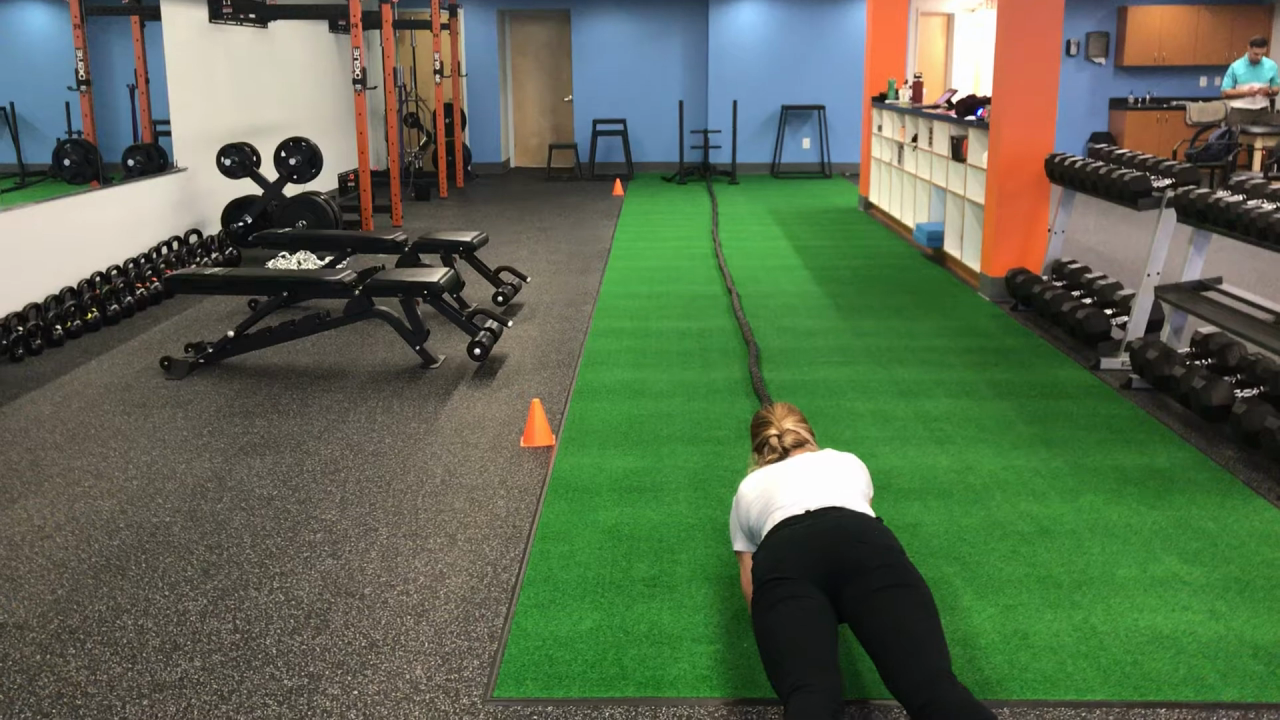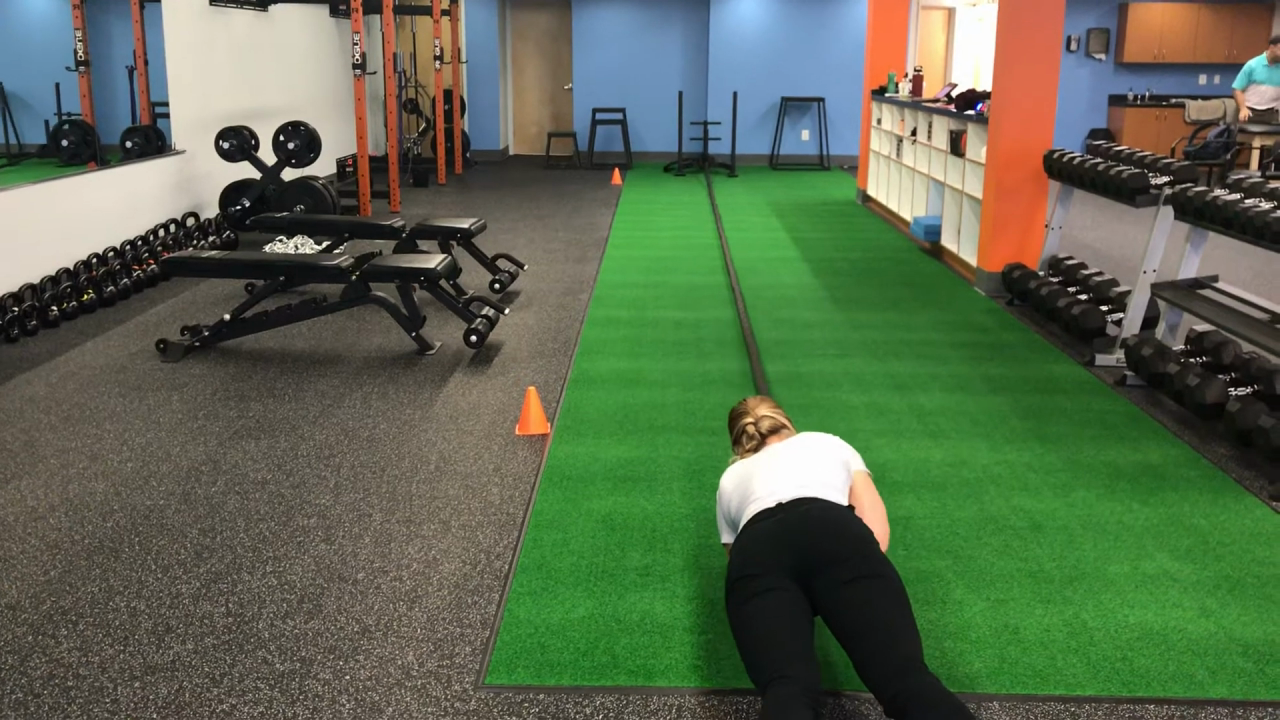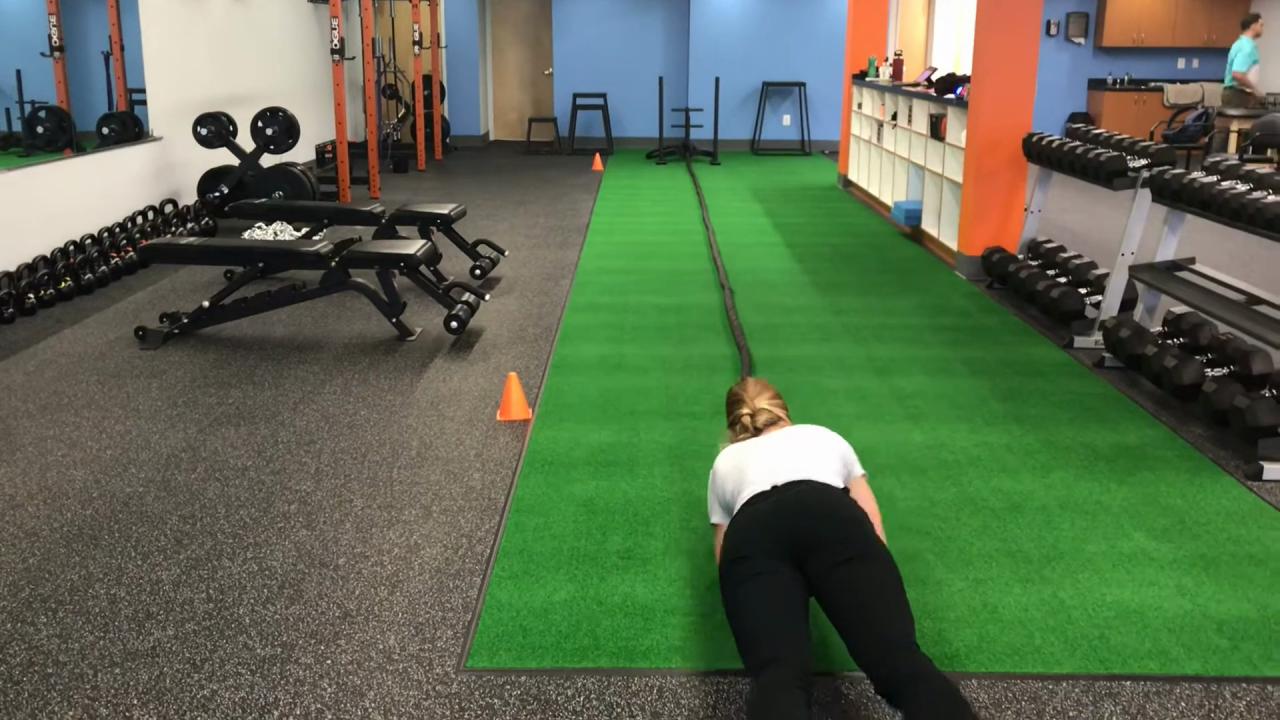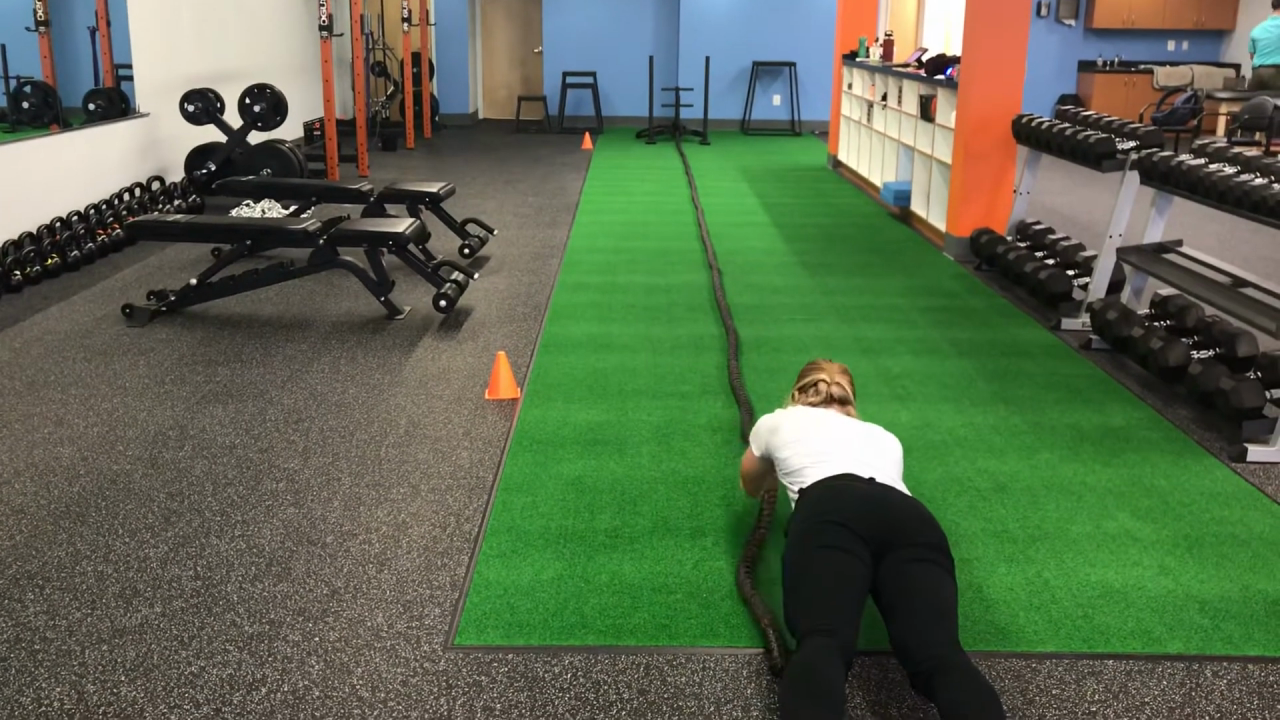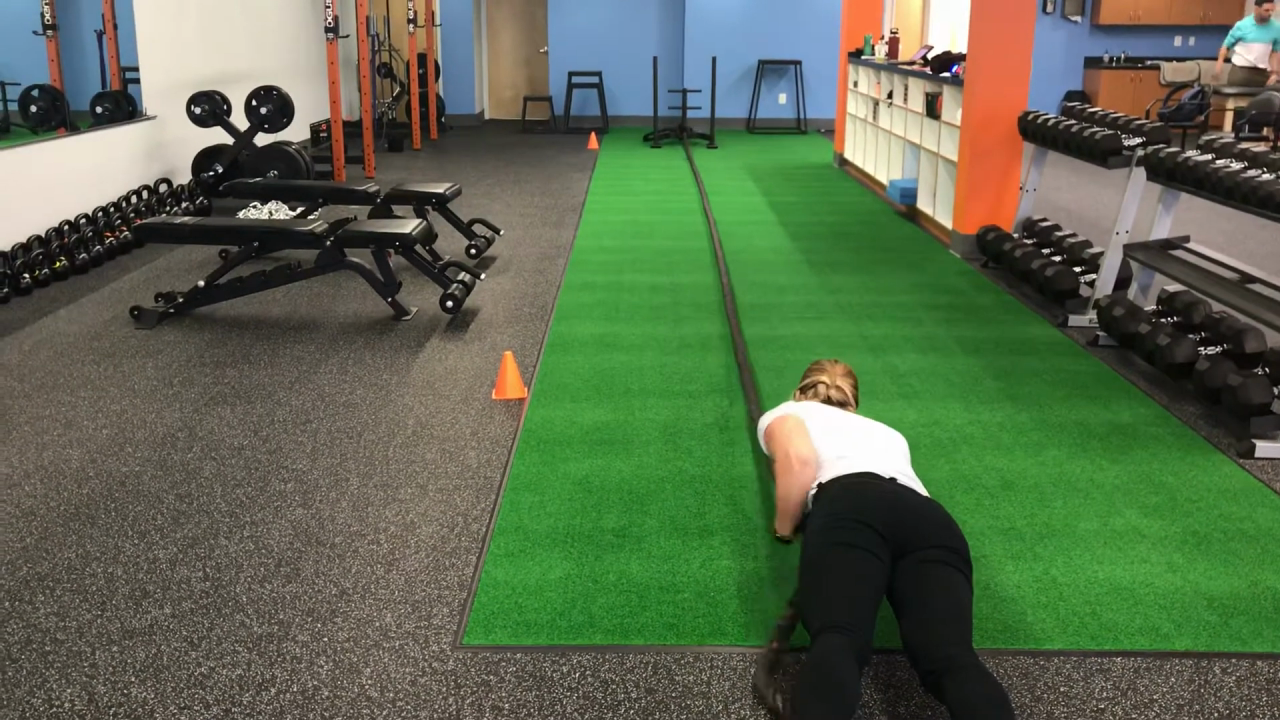
dt=1s
person 1, frame 1
left shoulder: (748, 488)
right shoulder: (847, 461)
left elbow: (752, 588)
left hip: (783, 560)
right hip: (865, 543)
right knee: (933, 685)
person 1, frame 2
left shoulder: (730, 478)
right shoulder: (830, 444)
right elbow: (878, 535)
left hip: (758, 551)
right hip: (837, 535)
left knee: (788, 692)
right knee: (907, 679)
person 1, frame 3
left shoulder: (725, 461)
right shoulder: (826, 437)
left elbow: (726, 558)
right elbow: (875, 536)
left hip: (754, 532)
right hip: (833, 517)
left knee: (780, 677)
right knee: (900, 661)
person 1, frame 4
left shoulder: (779, 422)
right shoulder: (884, 435)
left elbow: (751, 485)
left hip: (830, 515)
right hip: (912, 522)
left knee: (822, 646)
right knee: (938, 655)
person 1, frame 5
left shoulder: (783, 414)
right shoulder: (888, 432)
left elbow: (799, 459)
left wrist: (784, 529)
left hip: (849, 513)
right hip: (931, 523)
left knee: (836, 644)
right knee: (950, 656)
